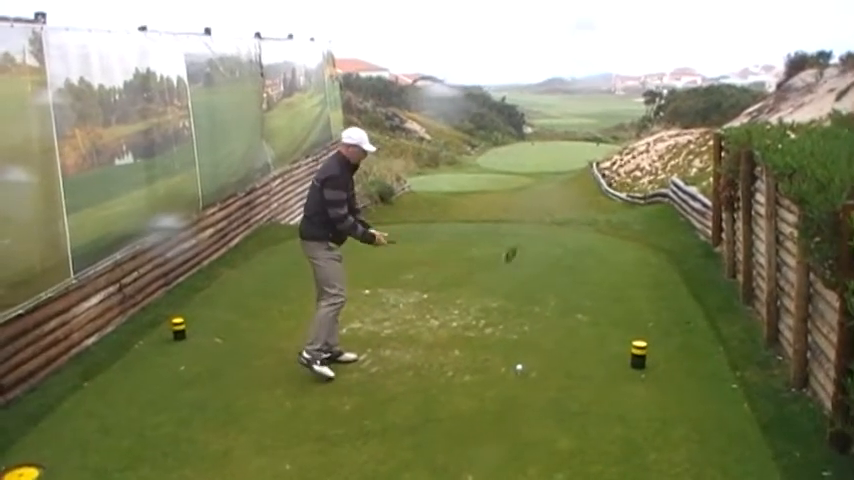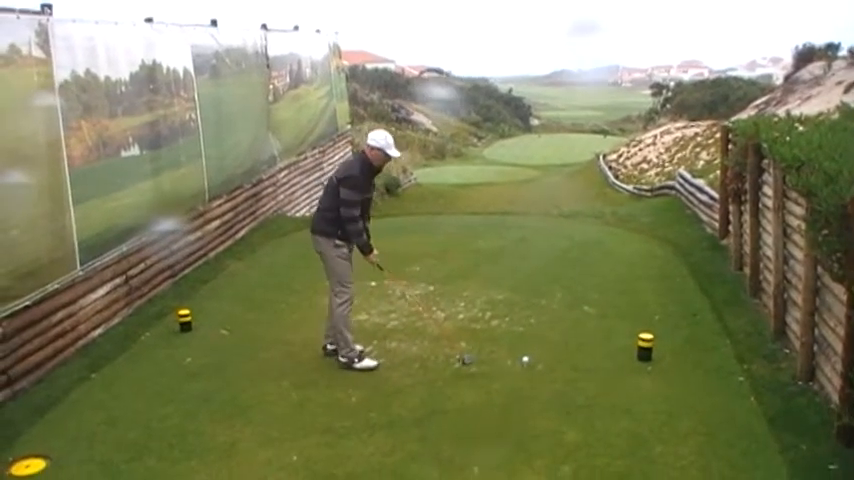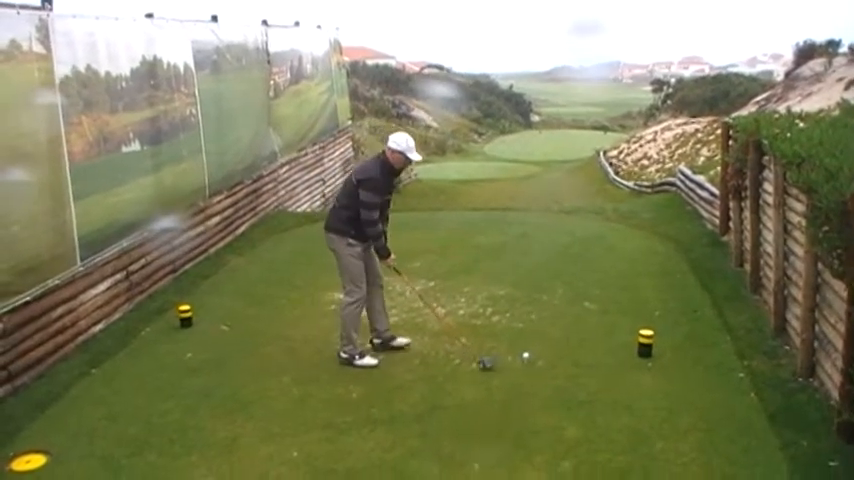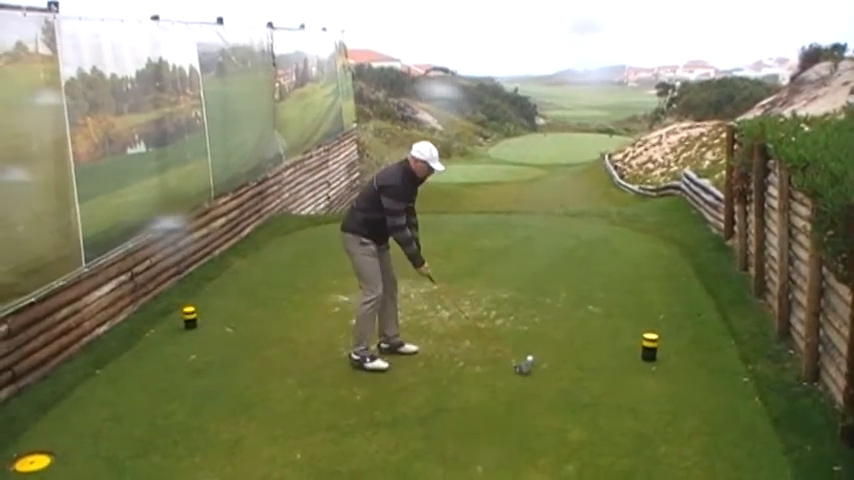
dt=0.4s
person 1, frame 1
left shoulder: (341, 169)
right shoulder: (335, 174)
left elbow: (348, 210)
right elbow: (339, 218)
left wrist: (367, 229)
right wrist: (367, 237)
left hip: (323, 239)
right hip: (320, 241)
left knee: (327, 296)
right knee: (335, 296)
left ankle: (329, 349)
right ankle: (312, 353)
person 1, frame 2
left shoulder: (365, 170)
right shoulder: (354, 174)
left elbow: (362, 212)
right elbow: (351, 217)
left wrist: (367, 244)
right wrist: (366, 249)
left hip: (339, 236)
right hip: (330, 237)
left knee: (341, 290)
right knee: (343, 293)
left ankle: (332, 342)
right ankle: (346, 354)
person 1, frame 3
left shoulder: (385, 171)
right shoulder: (373, 176)
left elbow: (381, 213)
right elbow: (370, 220)
left wrist: (383, 246)
right wrist: (383, 252)
left hip: (358, 234)
right hip: (344, 235)
left knee: (375, 283)
right knee: (356, 292)
left ankle: (381, 336)
right ankle: (348, 351)
person 1, frame 4
left shoulder: (408, 179)
right shoulder: (394, 182)
left elbow: (409, 217)
right elbow: (397, 226)
left wrist: (418, 252)
right wrist: (416, 260)
left hip: (375, 236)
right hip: (359, 236)
left knee: (389, 287)
right knee: (373, 292)
left ankle: (389, 340)
right ankle: (359, 353)
